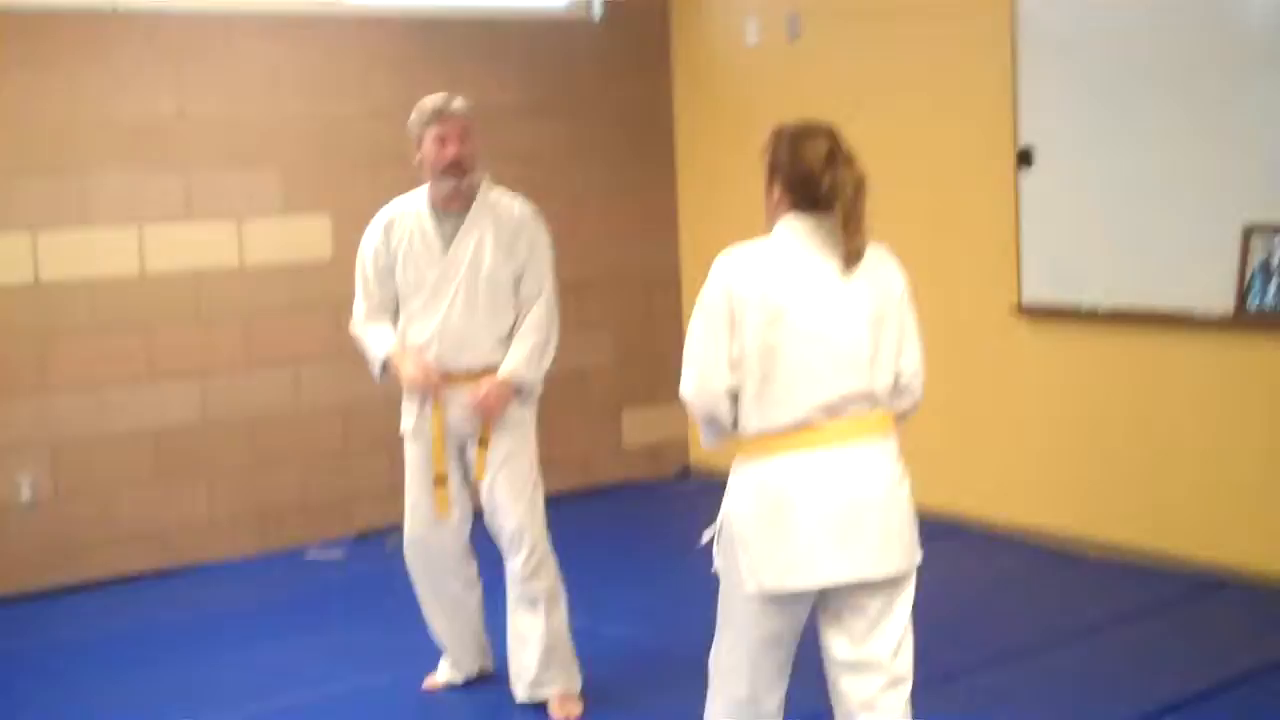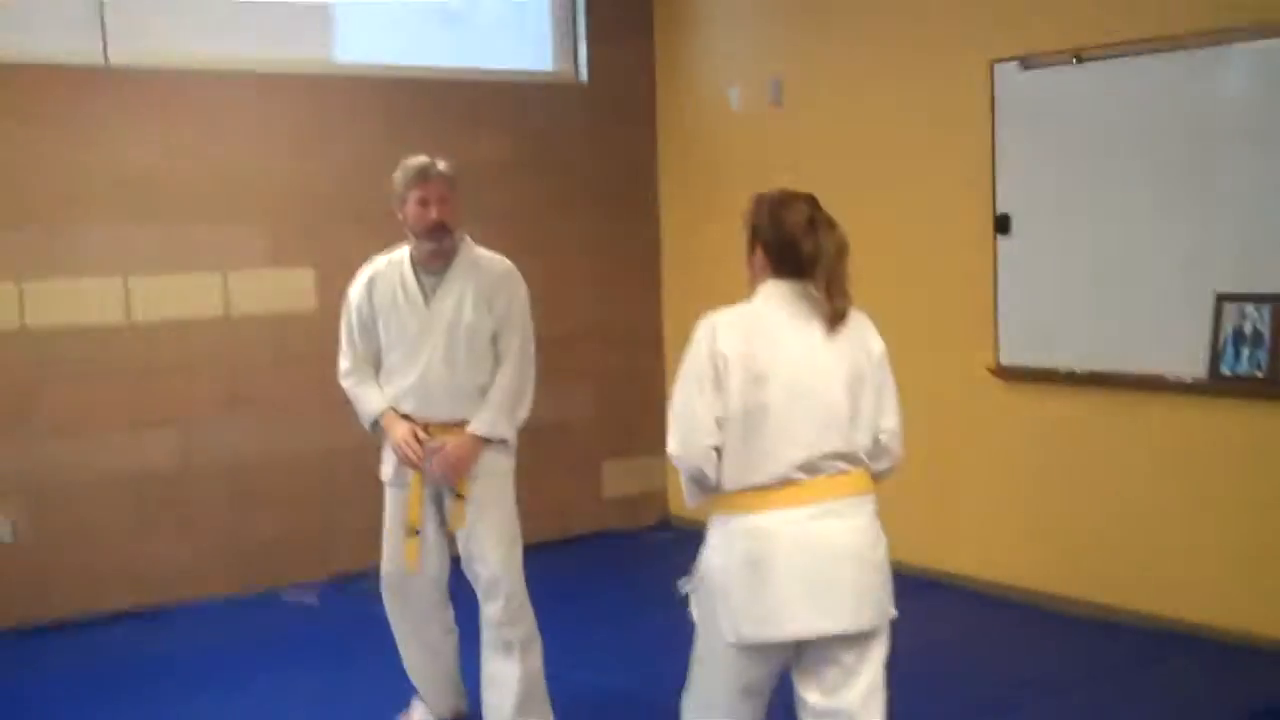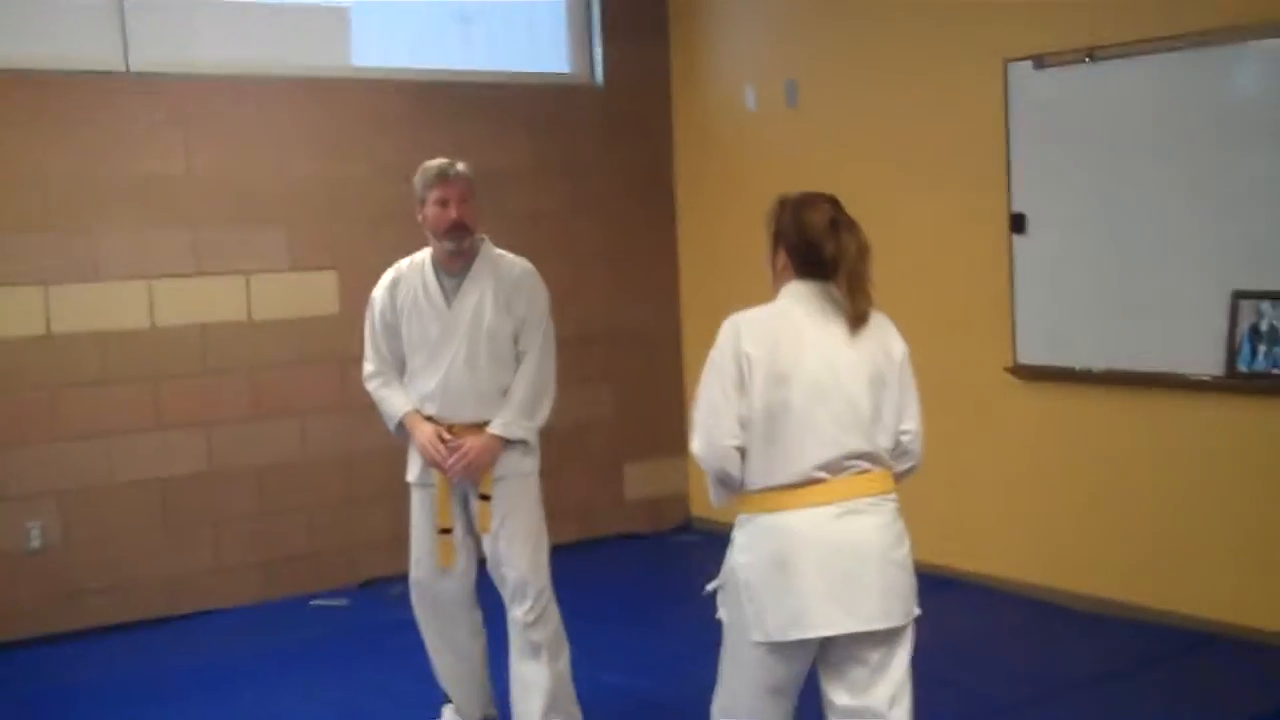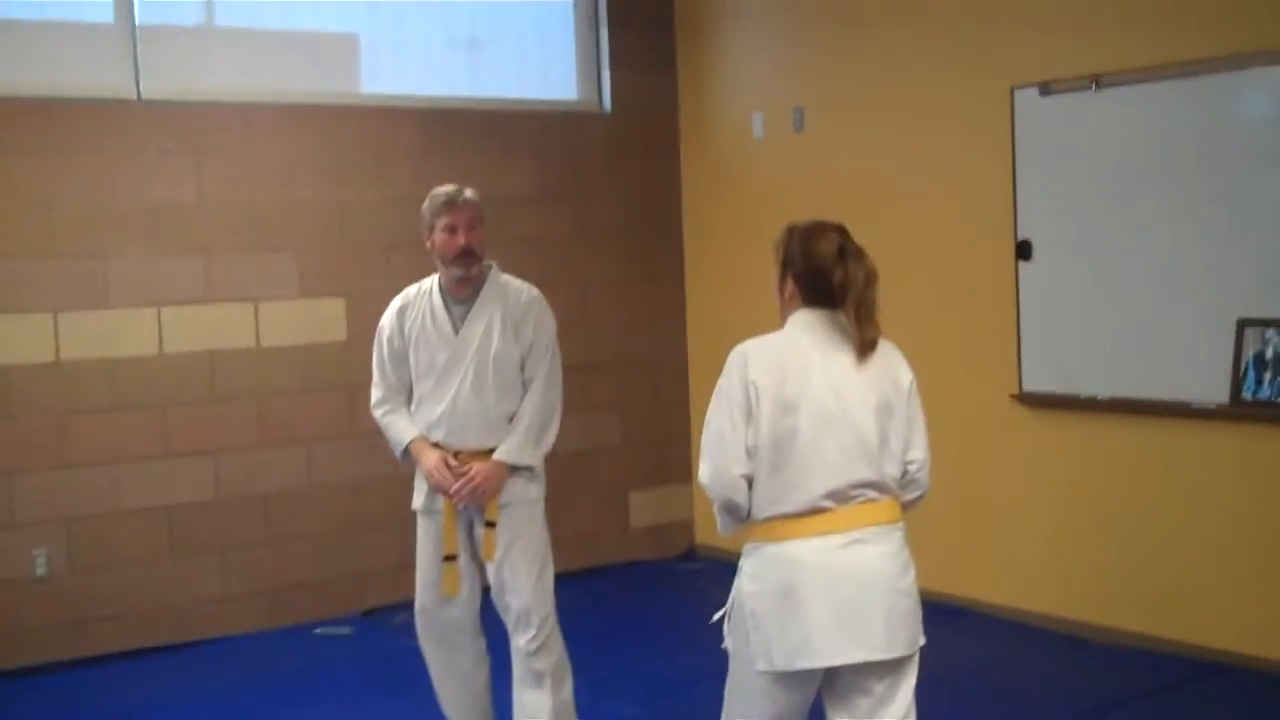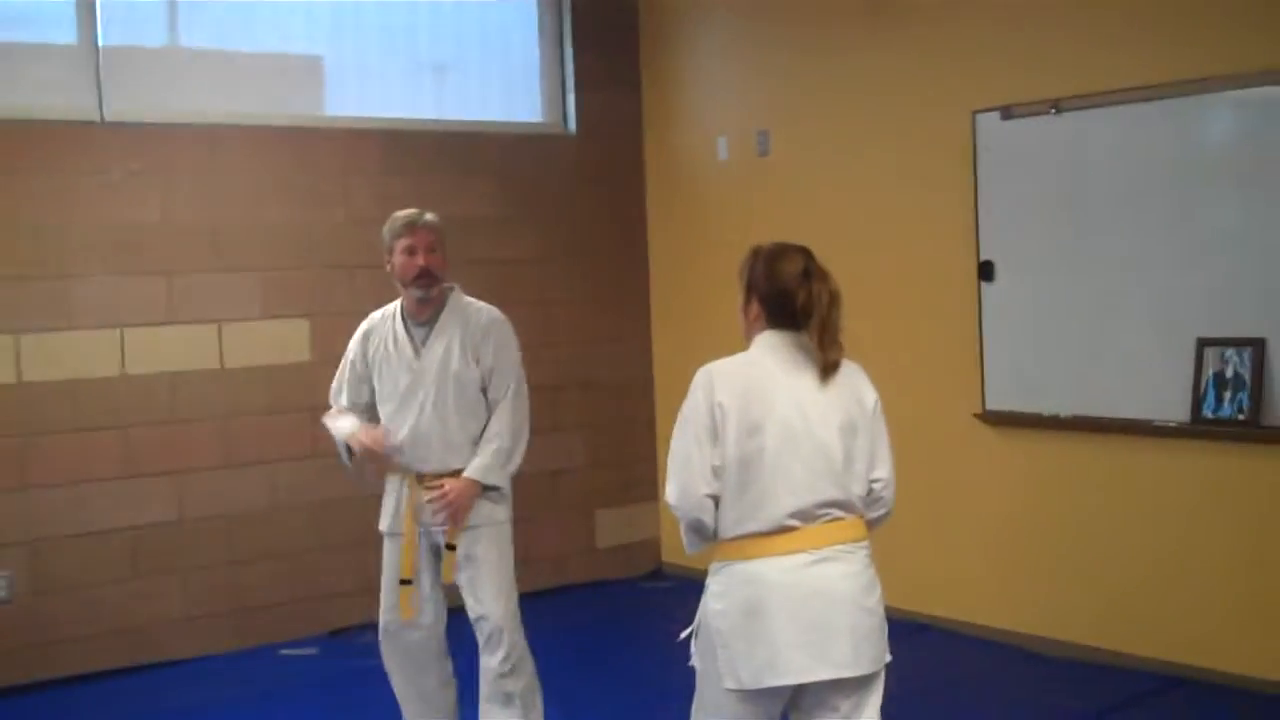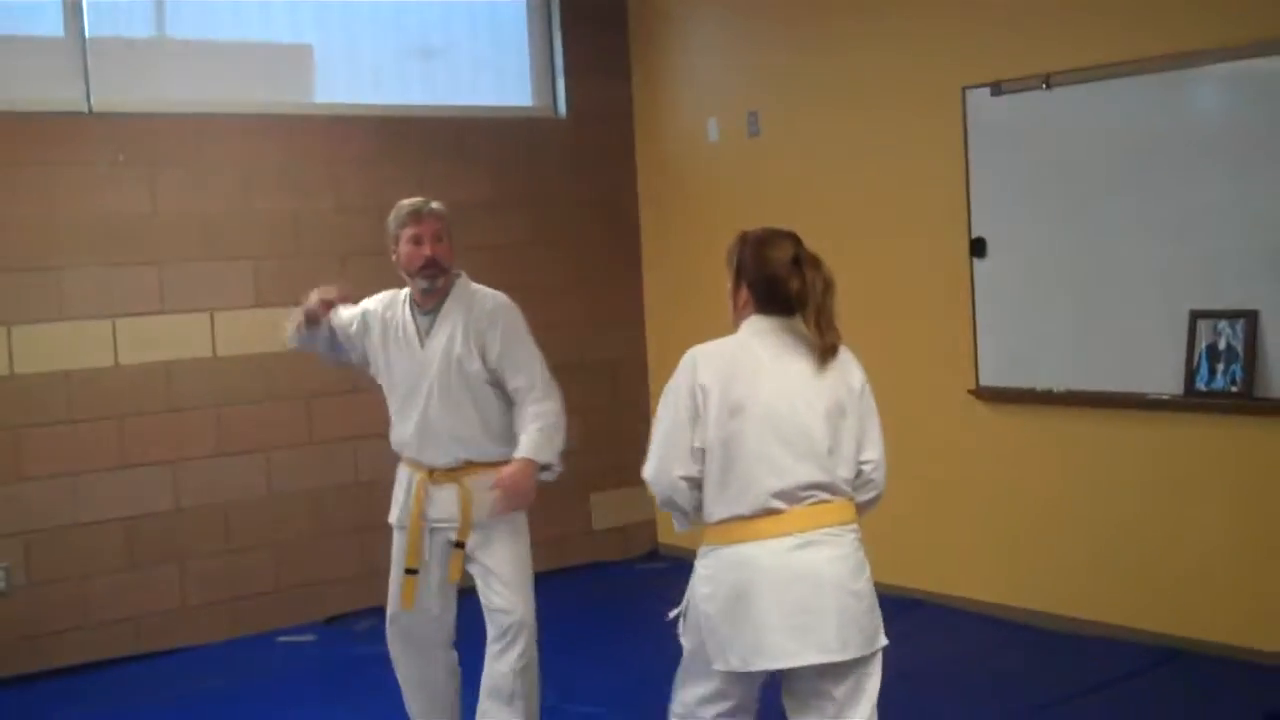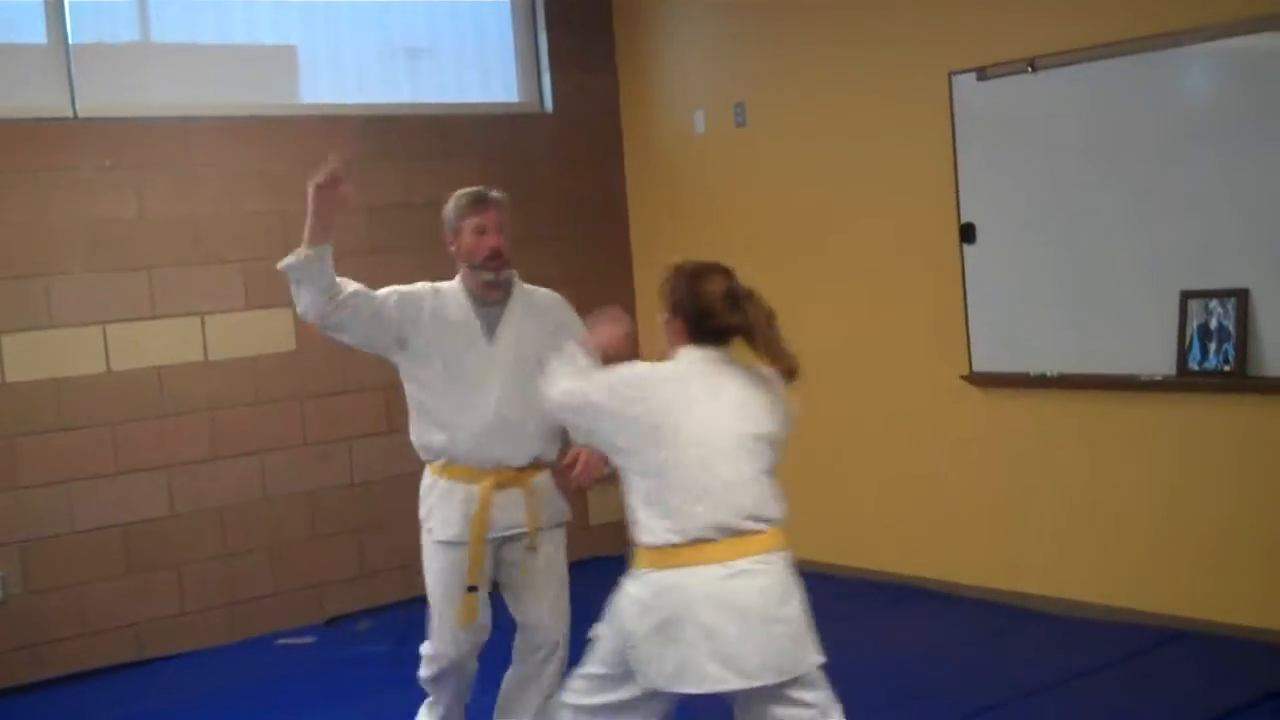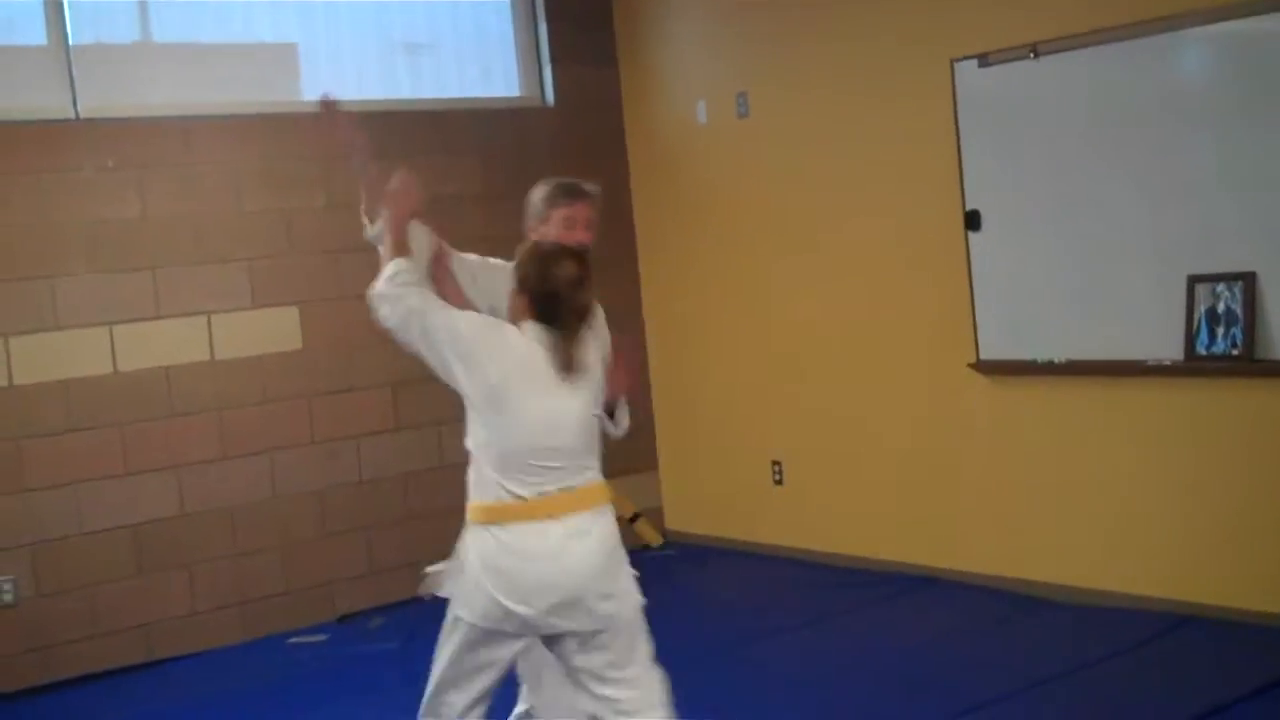
dt=0.3s
person 1, frame 1
left shoulder: (516, 218)
right shoulder: (390, 226)
left elbow: (540, 312)
right elbow: (368, 314)
left wrist: (508, 380)
right wrist: (398, 358)
left hip: (497, 398)
right hip: (428, 402)
left knee: (522, 531)
right knee: (430, 537)
right ankle: (465, 654)
person 1, frame 2
left shoulder: (497, 275)
right shoulder: (374, 281)
left elbow: (516, 369)
right elbow: (355, 368)
left wrist: (475, 437)
right wrist: (390, 422)
left hip: (478, 448)
right hip: (409, 450)
left knee: (498, 579)
right knee: (406, 579)
person 1, frame 3
left shoulder: (516, 277)
right shoulder: (396, 285)
left elbow: (536, 370)
right elbow: (380, 372)
left wrist: (495, 437)
right wrist: (415, 424)
left hip: (503, 451)
right hip: (433, 453)
left knee: (526, 583)
right knee: (435, 584)
person 1, frame 4
left shoulder: (524, 303)
right shoulder: (404, 311)
left elbow: (543, 397)
right elbow: (386, 399)
left wrist: (500, 464)
right wrist: (421, 450)
left hip: (509, 479)
right hip: (439, 480)
left knee: (529, 611)
right knee: (441, 611)
person 1, frame 5
left shoulder: (485, 323)
right shoulder: (373, 333)
left elbow: (511, 414)
right elbow: (344, 404)
left wrist: (472, 480)
right wrist: (355, 434)
left hip: (474, 498)
right hip: (405, 499)
left knee: (498, 623)
right knee: (405, 630)
person 1, frame 6
left shoulder: (492, 311)
right shoulder: (377, 315)
left elbow: (538, 396)
right elbow: (320, 340)
left wrist: (530, 461)
right wrist: (313, 315)
left hip: (489, 491)
right hip: (418, 491)
left knee: (511, 618)
right knee: (413, 623)
person 1, frame 7
left shoulder: (553, 311)
right shoulder: (416, 310)
right elbow: (323, 304)
left wrist: (596, 441)
right wrist: (319, 221)
left hip: (536, 498)
right hip: (458, 501)
left knee: (545, 637)
right knee: (454, 648)
person 1, frame 8
left shoulder: (587, 312)
right shoulder: (494, 284)
left elbow: (608, 424)
right elbow: (407, 241)
left wrist: (613, 397)
right wrist: (365, 163)
person 2, frame 1
left shoulder: (740, 268)
right shoulder: (880, 266)
left elbow: (707, 394)
right elbow: (907, 384)
left hip: (777, 490)
right hip: (870, 483)
left knee: (747, 670)
right knee: (874, 668)
person 2, frame 2
left shoulder: (723, 331)
right shoulder: (859, 331)
left elbow: (694, 453)
right elbow: (886, 446)
left hip: (756, 546)
right hip: (846, 540)
person 2, frame 3
left shoulder: (747, 331)
right shoulder: (881, 332)
left elbow: (718, 451)
right elbow: (906, 445)
left wrist: (743, 492)
left hip: (780, 544)
right hip: (870, 538)
person 2, frame 4
left shoulder: (754, 360)
right shoulder: (889, 361)
left elbow: (725, 480)
right elbow: (913, 476)
left wrist: (749, 521)
left hip: (787, 575)
right hip: (876, 567)
person 2, frame 5
left shoulder: (720, 381)
right shoulder: (853, 381)
left elbow: (691, 499)
right elbow: (879, 494)
left hip: (753, 592)
right hip: (843, 584)
person 2, frame 6
left shoulder: (705, 364)
right shoulder: (841, 364)
left elbow: (669, 480)
right elbow: (870, 477)
left hip: (741, 571)
right hip: (831, 563)
person 2, frame 7
left shoulder: (641, 387)
right shoulder: (767, 391)
left elbow: (563, 393)
left wrist: (593, 349)
left hip: (671, 594)
right hip: (759, 586)
person 2, frame 8
left shoulder: (484, 347)
right shoulder: (590, 356)
left elbow: (399, 299)
left wrist: (396, 222)
left hip: (505, 558)
right hip: (587, 547)
